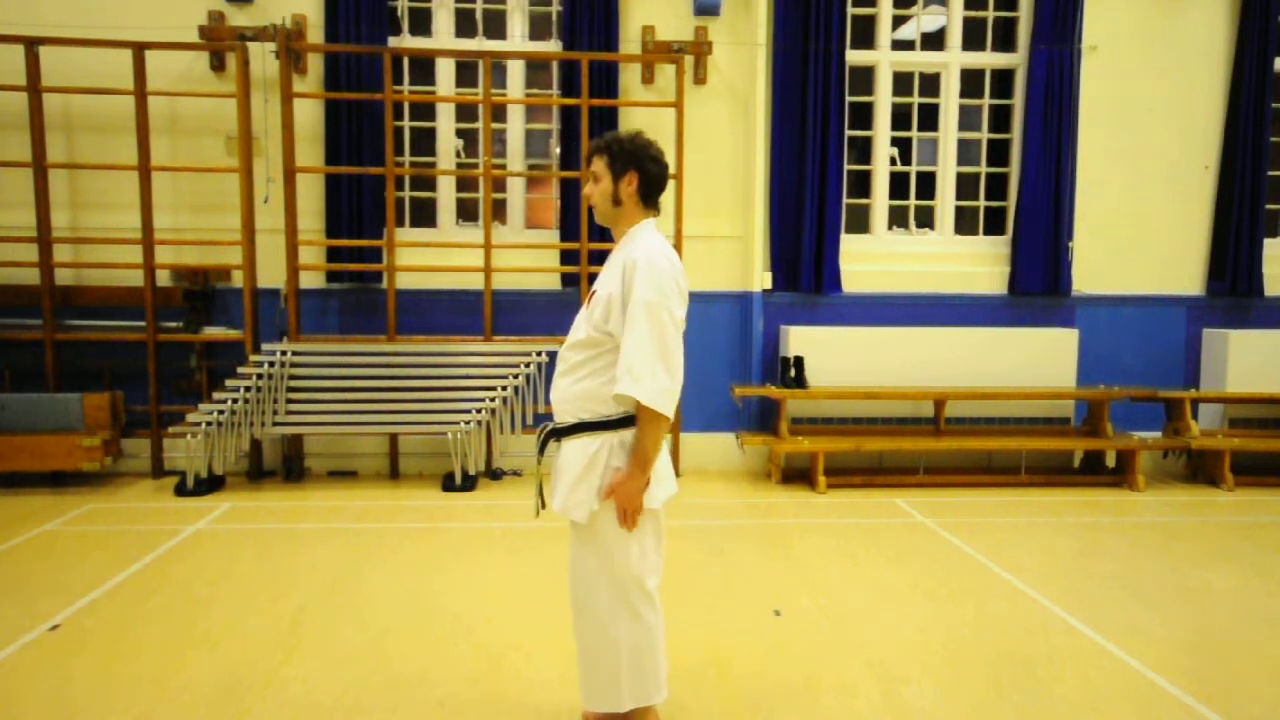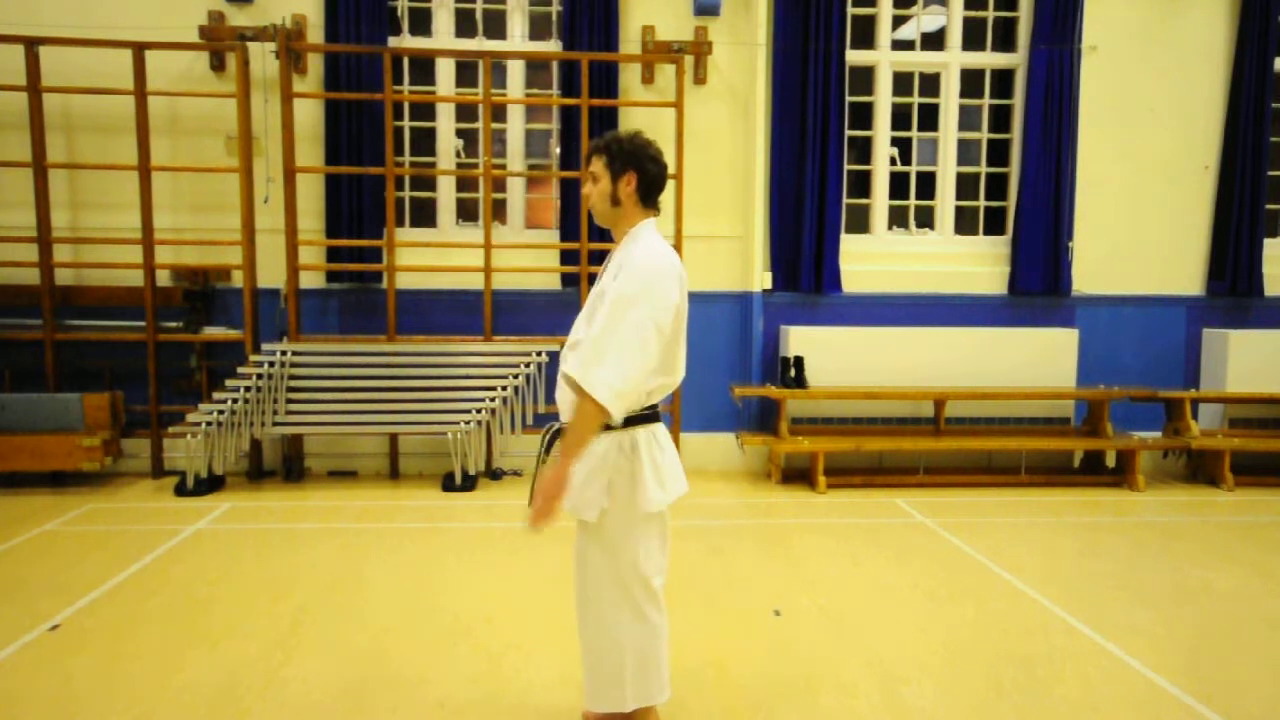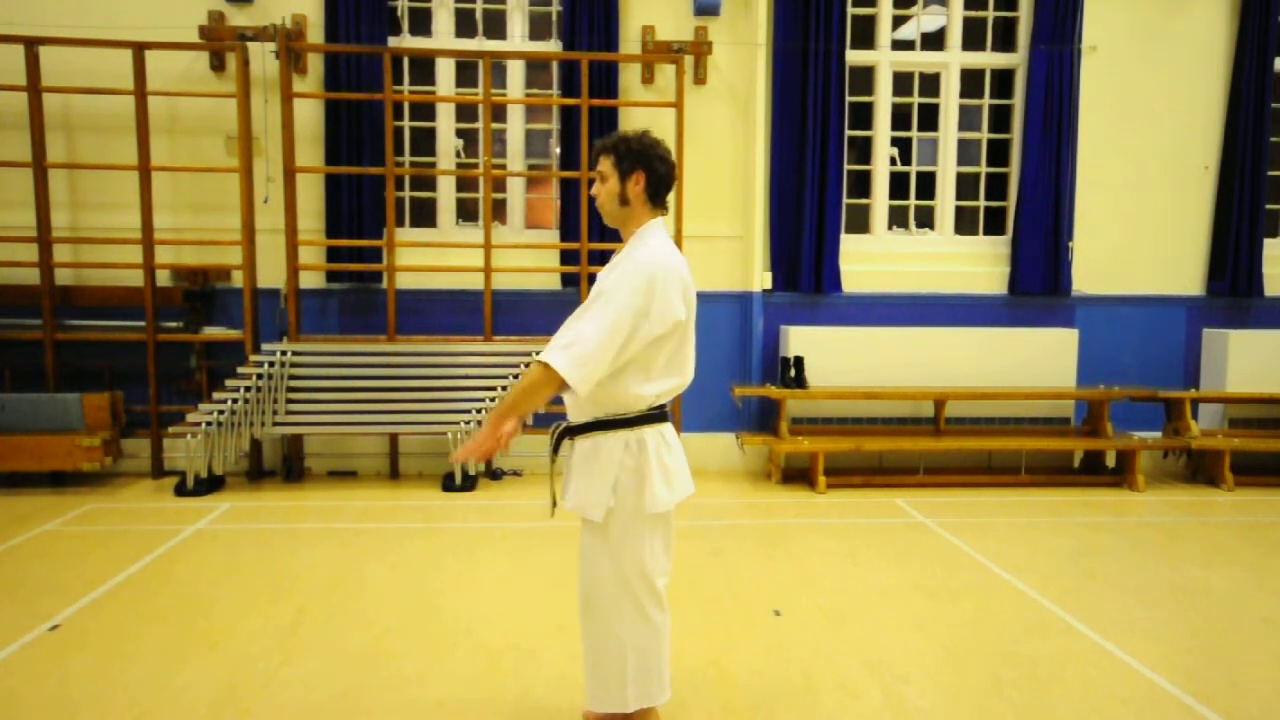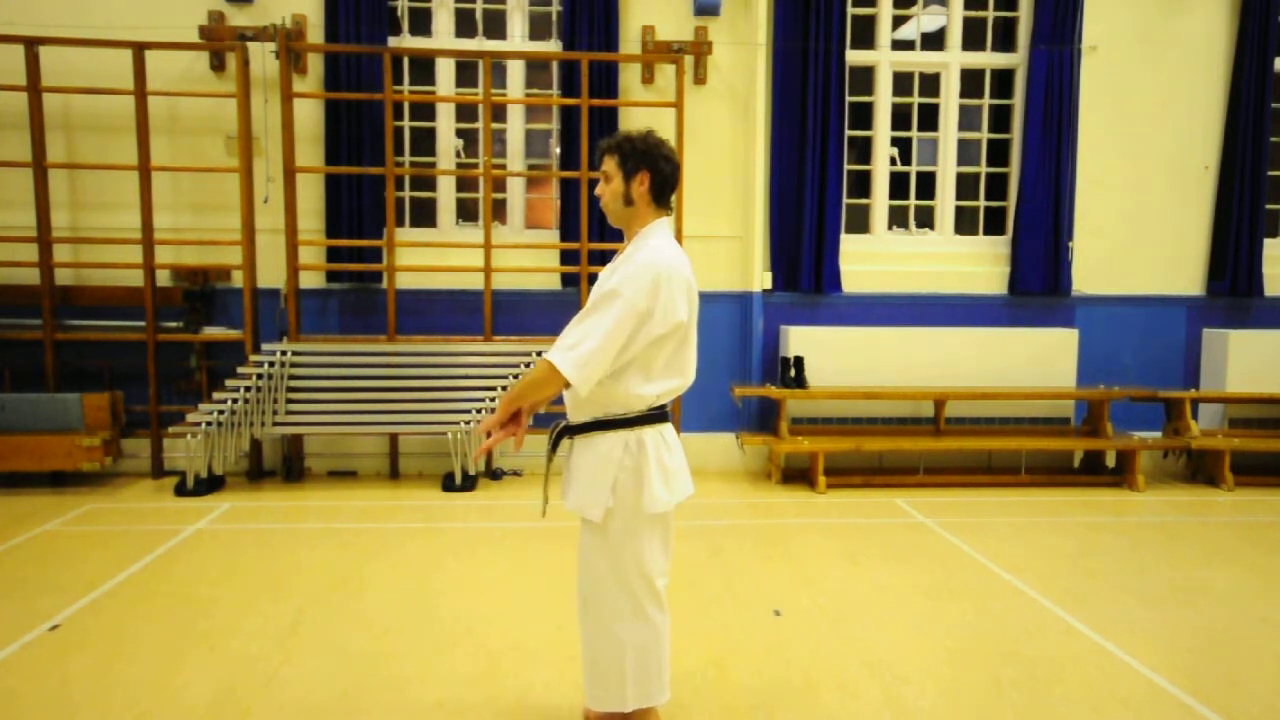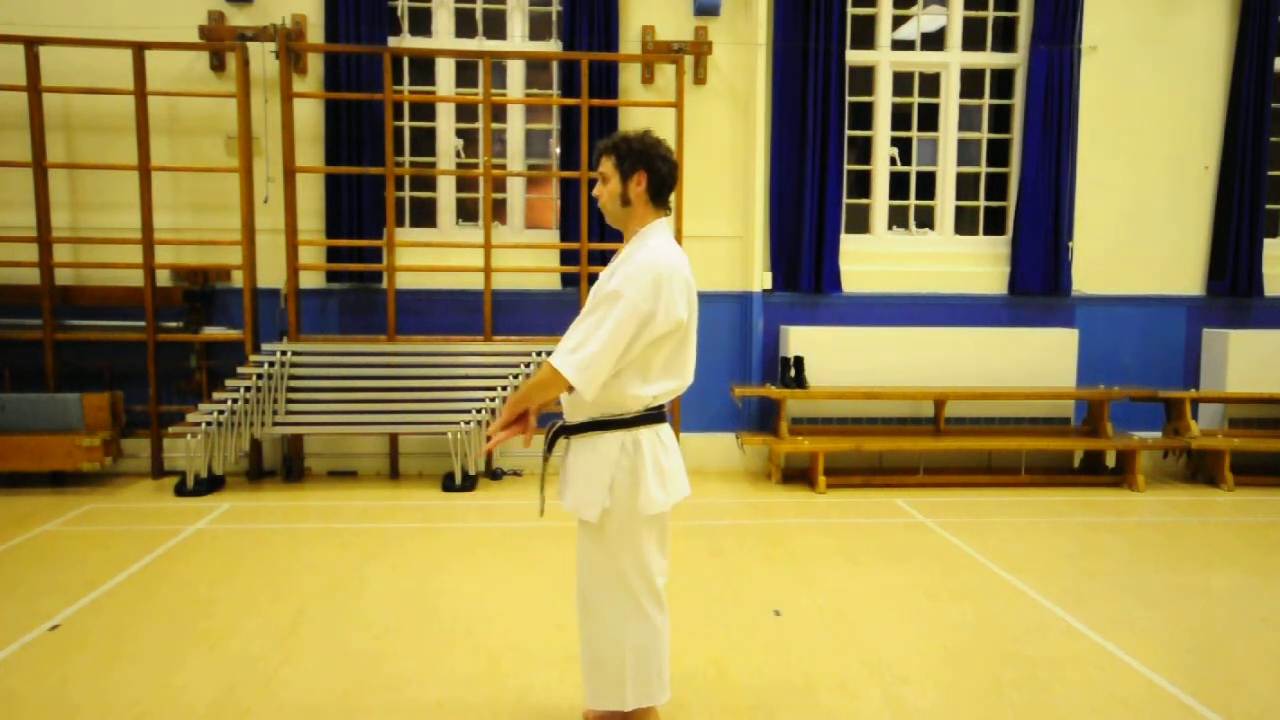
dt=0.3s
person 1, frame 1
left shoulder: (648, 260)
right shoulder: (627, 256)
left elbow: (656, 382)
left wrist: (638, 471)
left hip: (614, 455)
right hip: (596, 451)
left knee: (620, 589)
right knee: (605, 588)
person 1, frame 2
left shoulder: (647, 263)
right shoulder: (630, 256)
left elbow: (610, 376)
left wrist: (563, 464)
right wrist: (571, 454)
left hip: (622, 455)
right hip: (607, 450)
left knee: (624, 590)
right knee: (608, 587)
person 1, frame 3
left shoulder: (650, 264)
right shoulder: (639, 258)
left elbow: (574, 356)
right elbow: (583, 352)
left wrist: (498, 419)
right wrist: (516, 416)
left hip: (628, 454)
right hip: (617, 447)
left knee: (628, 592)
right knee: (615, 589)
person 1, frame 4
left shoulder: (653, 264)
right shoulder: (642, 258)
left elbow: (576, 356)
right elbow: (588, 354)
left wrist: (509, 402)
right wrist: (527, 406)
left hip: (628, 454)
right hip: (618, 448)
left knee: (627, 592)
right knee: (616, 589)
person 1, frame 5
left shoulder: (652, 264)
right shoulder: (642, 257)
left elbow: (579, 360)
right elbow: (589, 355)
left wrist: (518, 401)
right wrist: (533, 403)
left hip: (624, 452)
right hip: (617, 447)
left knee: (626, 593)
right knee: (616, 590)
